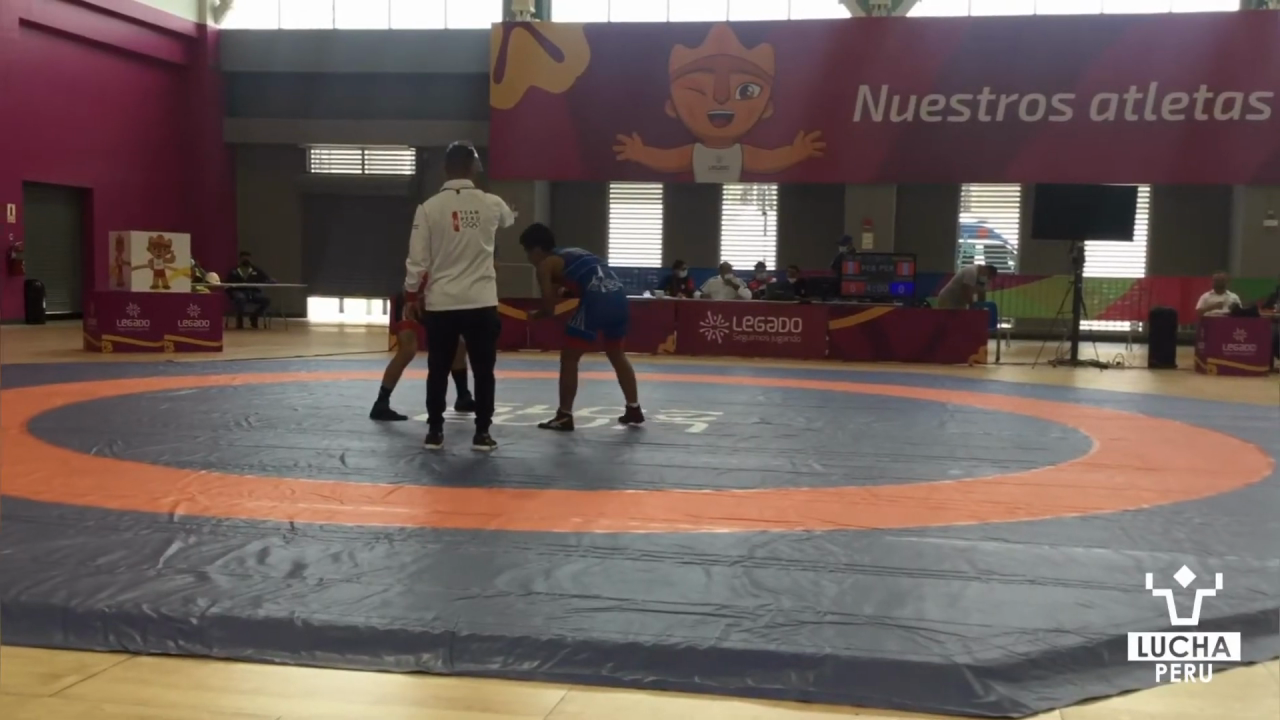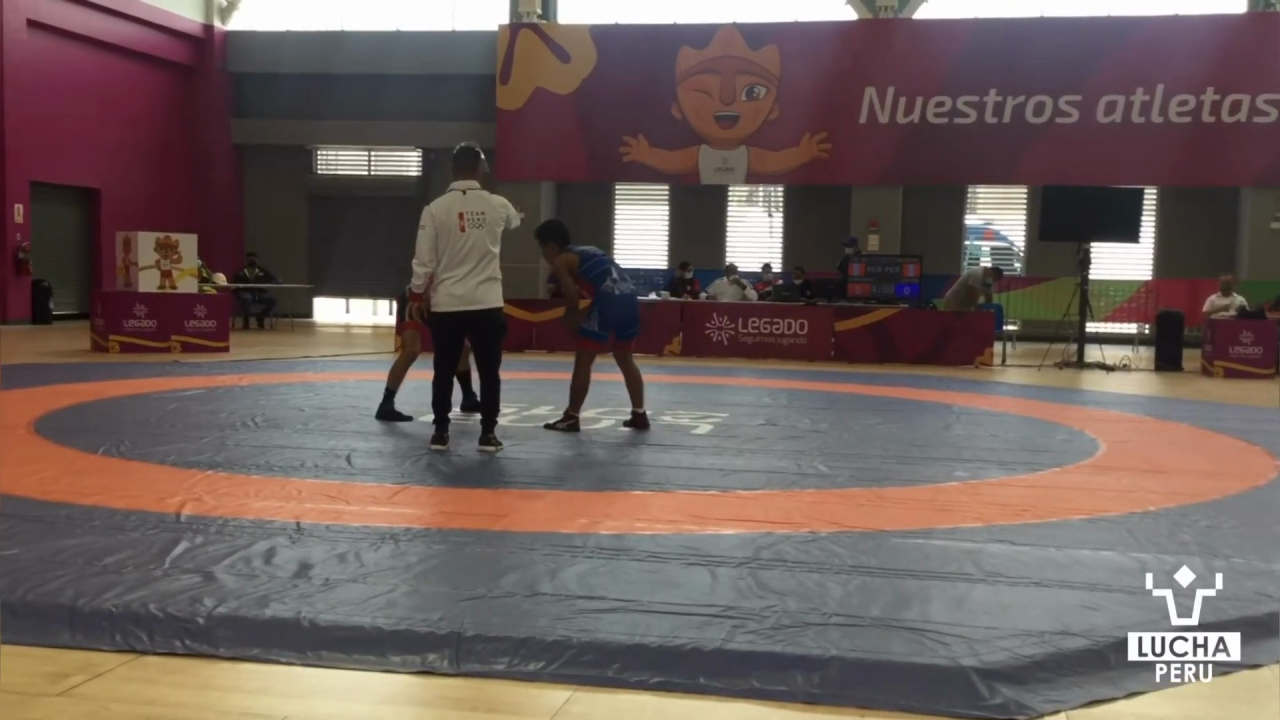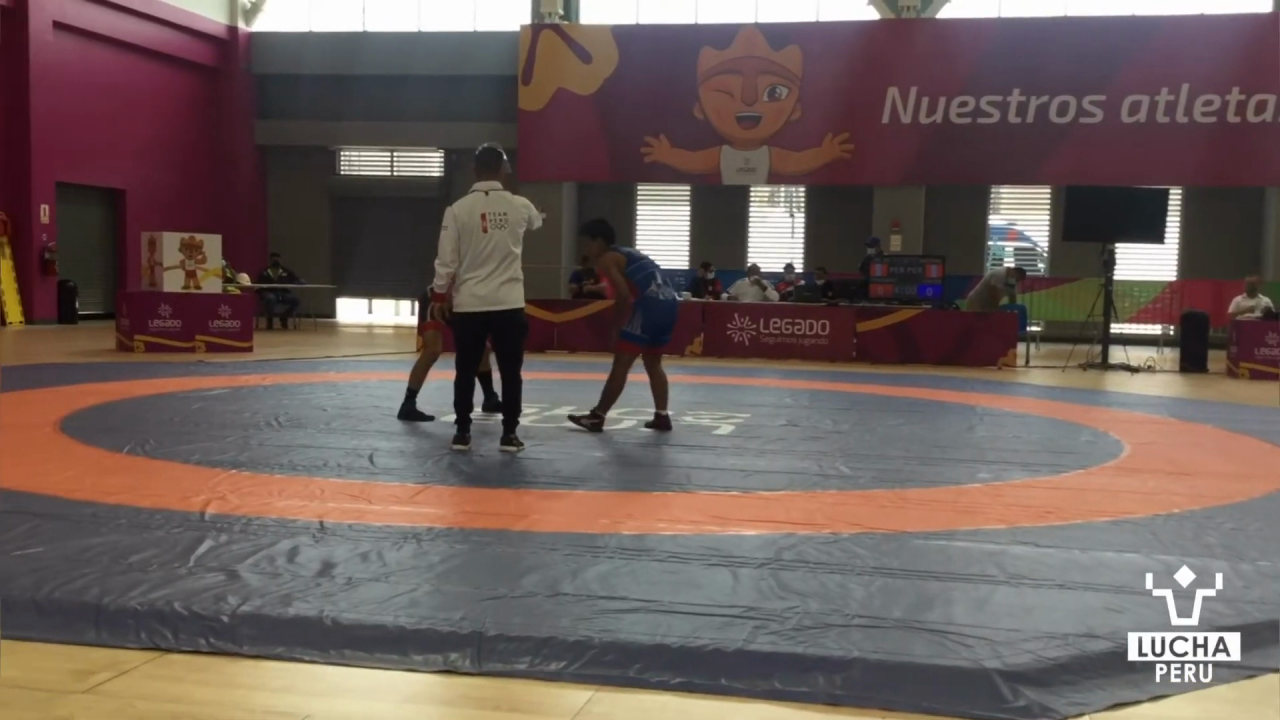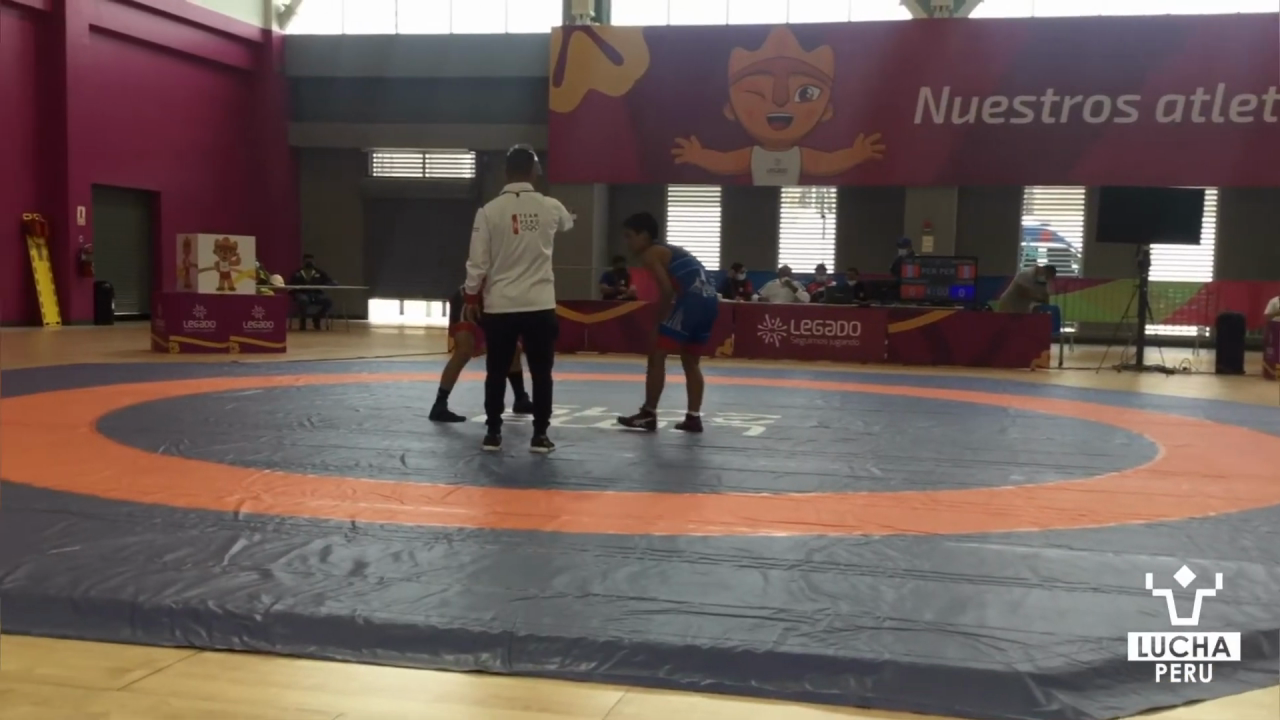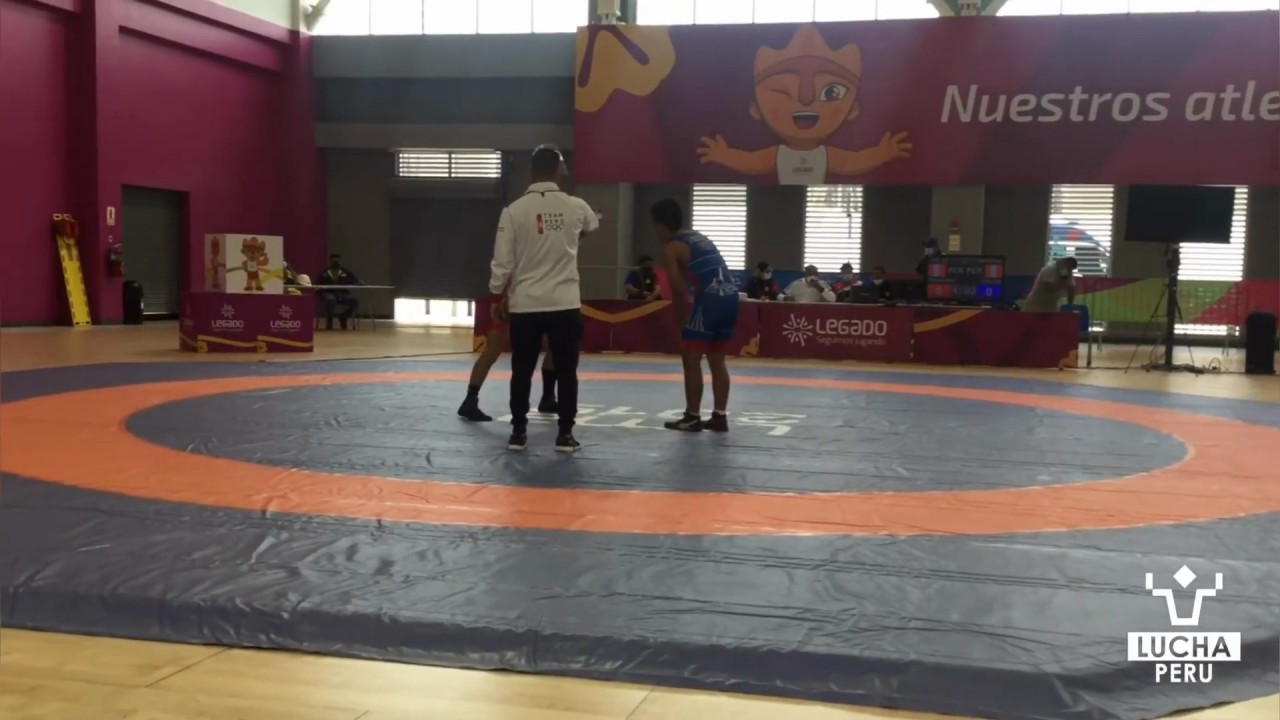
dt=0.3s
person 1, frame 1
left shoulder: (429, 207)
right shoulder: (492, 204)
left elbow: (417, 258)
right elbow: (509, 218)
left wrist: (411, 295)
left hip: (441, 303)
right hip: (481, 302)
left knee: (439, 370)
right knee: (483, 370)
left ankle: (435, 432)
right ankle: (482, 433)
person 1, frame 2
left shoulder: (436, 208)
right shoulder: (498, 205)
left elbow: (424, 259)
right elbow: (515, 220)
left wrist: (417, 295)
left hip: (447, 304)
right hip: (487, 303)
left knee: (444, 371)
right knee: (489, 371)
left ankle: (441, 433)
right ankle: (488, 434)
person 1, frame 3
left shoulder: (458, 209)
right shoulder: (521, 206)
left elbow: (446, 260)
right elbow: (536, 221)
left wrist: (439, 296)
left hip: (468, 304)
right hip: (509, 303)
left knee: (466, 371)
right knee: (511, 372)
left ankle: (463, 433)
right ankle: (510, 434)
person 1, frame 4
left shoulder: (490, 210)
right shoulder: (551, 207)
left elbow: (478, 261)
right elbow: (567, 223)
left wrist: (471, 298)
left hip: (500, 306)
right hip: (540, 305)
left knee: (497, 372)
right knee: (541, 372)
left ankle: (493, 434)
right ankle: (540, 435)
person 1, frame 5
left shoulder: (514, 210)
right shoulder: (576, 207)
left elbow: (502, 261)
right elbow: (591, 225)
left wrist: (496, 298)
left hip: (525, 305)
right hip: (565, 304)
left knee: (522, 372)
right knee: (566, 372)
left ankle: (518, 433)
right ankle: (565, 435)
person 2, frame 1
left shoulder: (545, 265)
right shoulder: (574, 253)
left elbow: (549, 308)
left wrist: (534, 315)
left hip: (596, 299)
right hip: (618, 295)
left knee: (569, 358)
right knee: (617, 355)
left ankle: (564, 416)
right ankle: (634, 408)
person 2, frame 2
left shoulder: (560, 261)
right shoulder: (588, 252)
left elbow: (573, 297)
left wrist: (571, 317)
left hip: (608, 300)
right hip: (629, 298)
left knee: (583, 360)
right knee: (625, 359)
left ankle: (571, 418)
right ankle: (639, 415)
person 2, frame 3
left shoulder: (606, 259)
right shoulder: (628, 254)
left elbow: (624, 294)
left wrist: (622, 321)
left hip: (650, 304)
right hip: (669, 303)
left knee: (622, 362)
right knee: (653, 363)
left ankle: (597, 416)
right ankle: (662, 417)
person 2, frame 4
left shoulder: (651, 253)
right shoulder: (670, 250)
left elbow: (667, 289)
left wrist: (662, 316)
left hip: (692, 301)
right hip: (709, 301)
left knee: (656, 356)
right knee: (691, 362)
left ankle: (648, 414)
right ankle: (693, 417)
person 2, frame 5
left shoulder: (673, 247)
right shoulder: (699, 238)
left elbow: (678, 288)
left wrist: (681, 314)
left hip: (709, 300)
right hip: (730, 297)
left knee: (691, 360)
right knee: (718, 361)
left ankle: (693, 417)
right ankle: (719, 416)
person 3, frame 1
left shoulder: (743, 154)
right shoulder: (692, 153)
left elbow: (771, 161)
right elbow: (664, 160)
left wrist: (796, 153)
right wrist: (640, 154)
person 3, frame 2
left shoulder: (750, 155)
right shoulder: (698, 154)
left elbow: (777, 162)
right elbow: (670, 161)
left wrist: (803, 154)
right wrist: (647, 155)
person 3, frame 3
left shoulder: (771, 156)
right shoulder: (719, 155)
left elbow: (798, 163)
right elbow: (692, 162)
left wrist: (825, 155)
right wrist: (668, 156)
person 3, frame 4
left shoulder: (803, 156)
right shoulder: (750, 156)
left elbow: (829, 163)
right elbow: (722, 163)
left wrist: (856, 155)
right wrist: (699, 156)
person 3, frame 5
left shoulder: (829, 155)
right shoulder: (776, 155)
left elbow: (856, 162)
right elbow: (748, 162)
left wrist: (883, 154)
right wrist: (724, 156)
